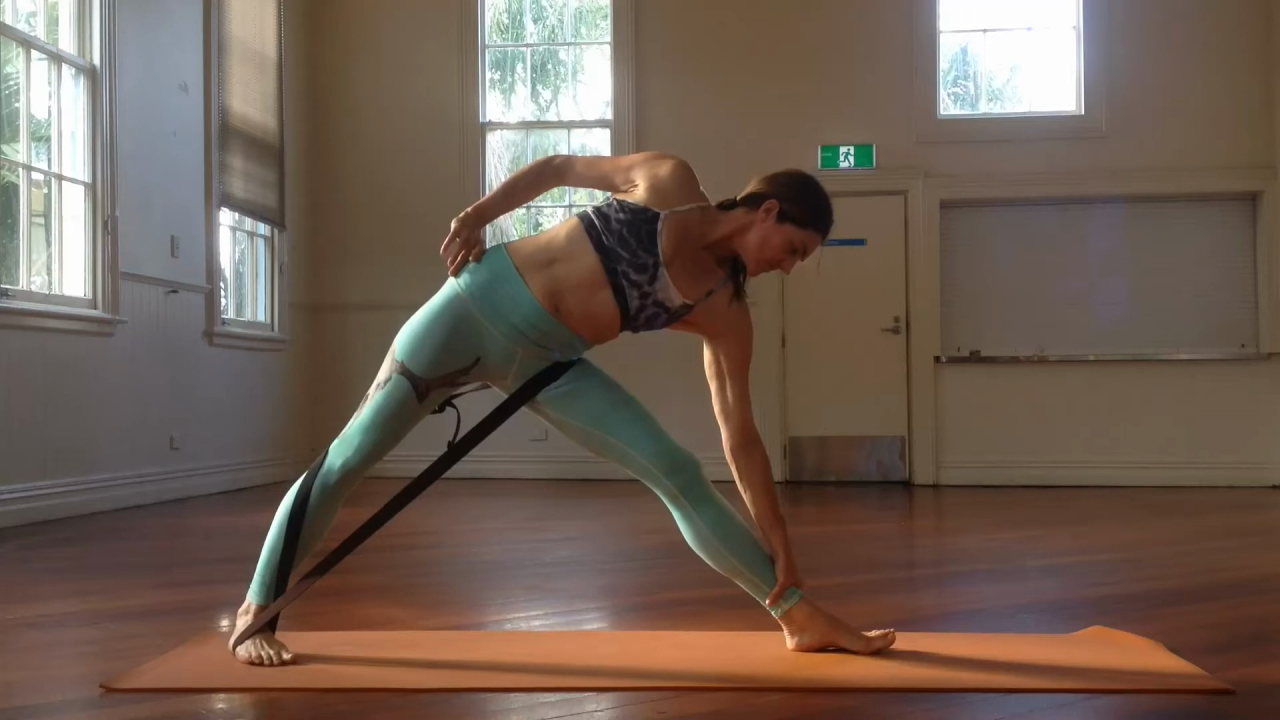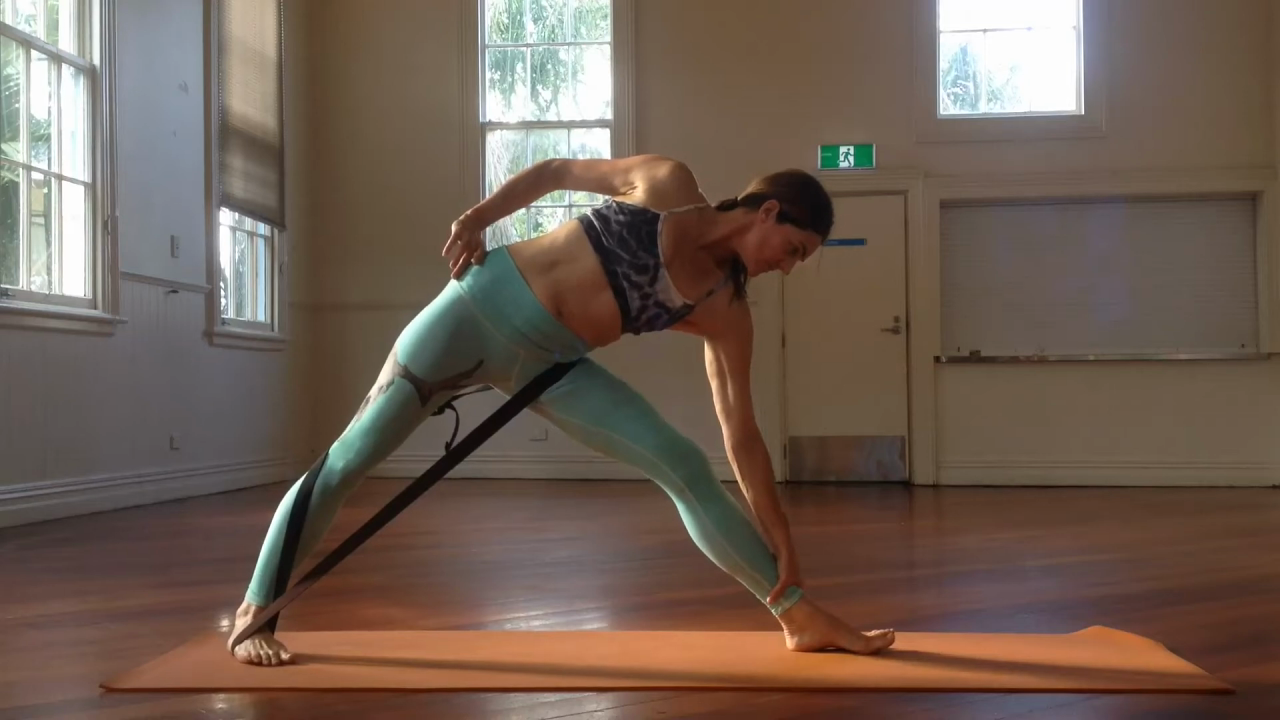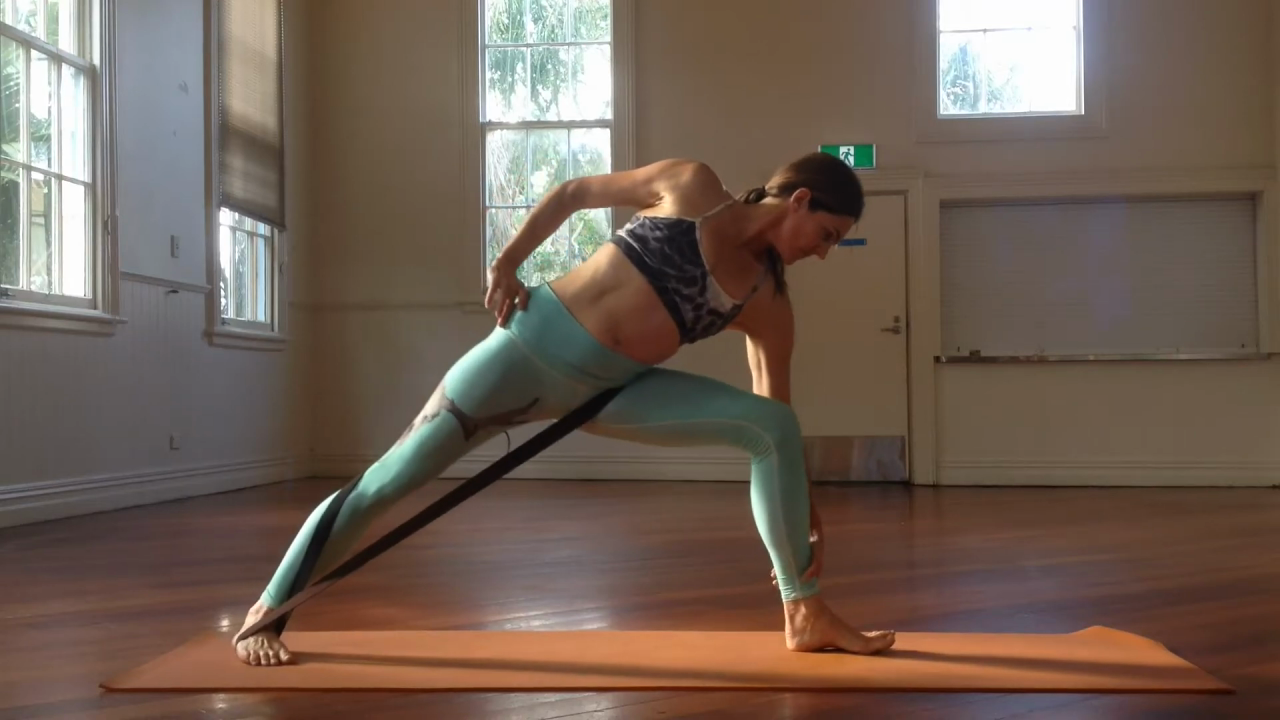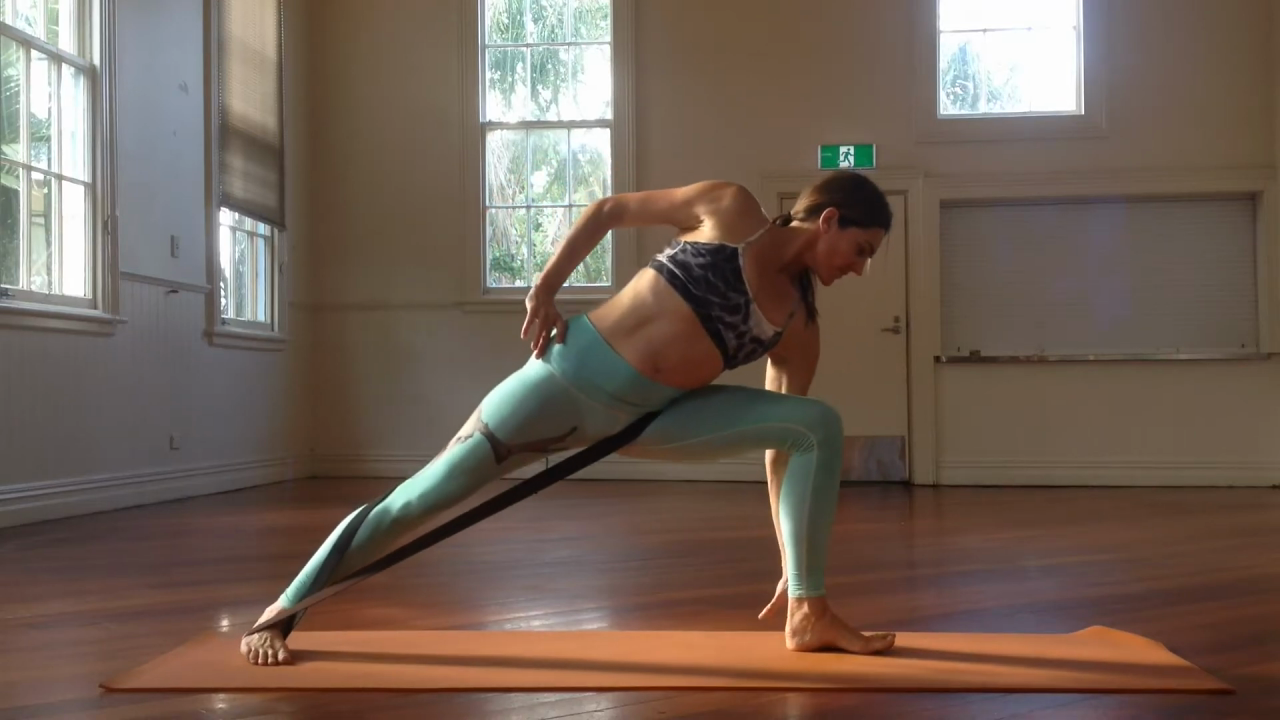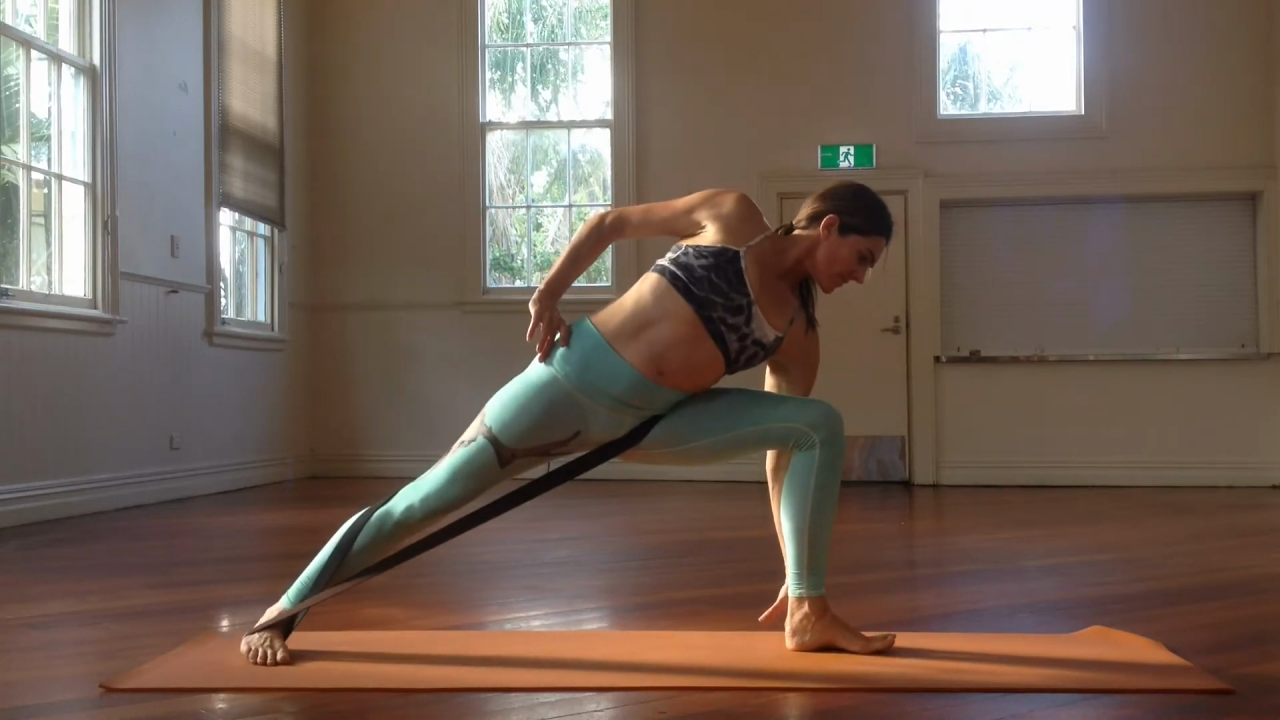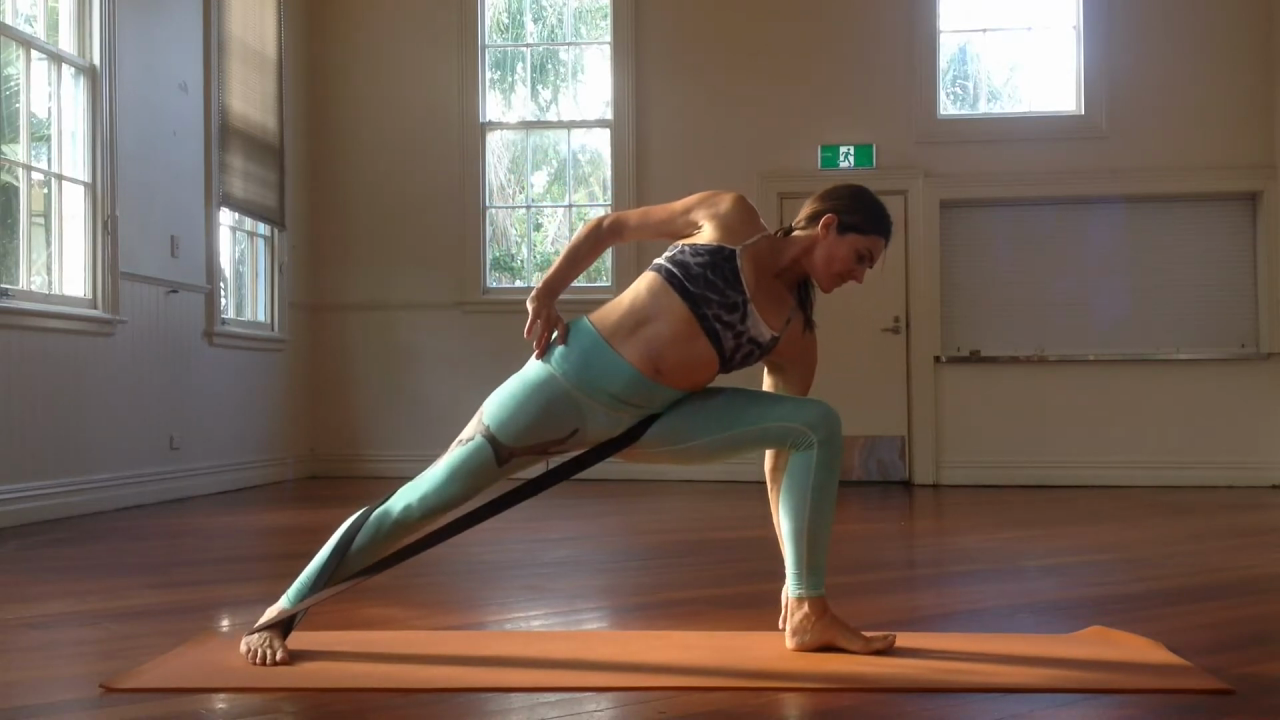
dt=0.7s
person 1, frame 1
left shoulder: (724, 311)
right shoulder: (668, 181)
left elbow: (740, 436)
right elbow: (558, 168)
left wrist: (779, 543)
right wrist: (476, 216)
left hip: (545, 360)
right hip: (475, 305)
left knee: (678, 473)
right knee: (347, 459)
left ankle: (799, 617)
right ankle: (255, 611)
person 1, frame 2
left shoulder: (726, 311)
right shoulder: (667, 183)
left elbow: (741, 438)
right elbow: (555, 170)
left wrist: (782, 540)
right wrist: (476, 218)
left hip: (548, 362)
right hip: (478, 307)
left knee: (684, 466)
right knee: (348, 461)
left ankle: (797, 615)
right ankle: (254, 611)
person 1, frame 3
left shoulder: (768, 305)
right shoulder: (691, 186)
left elbow: (777, 413)
right elbow: (574, 192)
left wrist: (808, 521)
right wrist: (507, 260)
left hip: (606, 389)
right hip: (528, 345)
left knee: (773, 429)
right knee: (384, 484)
left ankle: (804, 613)
right ankle: (266, 613)
person 1, frame 4
left shoulder: (798, 329)
right shoulder: (729, 208)
left elbow: (782, 442)
right elbow: (608, 209)
left wrist: (792, 561)
right wrist: (544, 288)
left hip: (645, 417)
right hip: (569, 373)
left knee: (819, 425)
right knee: (417, 501)
left ankle: (809, 614)
right ankle: (281, 612)
person 1, frame 5
left shoulder: (798, 336)
right shoulder: (732, 215)
left elbow: (783, 451)
right elbow: (611, 222)
left wrist: (793, 570)
right wrist: (547, 294)
left hip: (647, 422)
right hip: (571, 376)
left knee: (820, 425)
right knee: (423, 503)
left ankle: (808, 612)
right ankle: (283, 611)
person 1, frame 6
left shoulder: (795, 338)
right shoulder: (729, 215)
left elbow: (780, 454)
right elbow: (609, 226)
left wrist: (793, 570)
right wrist: (545, 292)
left hip: (644, 421)
right hip: (568, 374)
left knee: (817, 424)
right knee: (421, 501)
left ankle: (808, 611)
right ankle: (281, 611)
